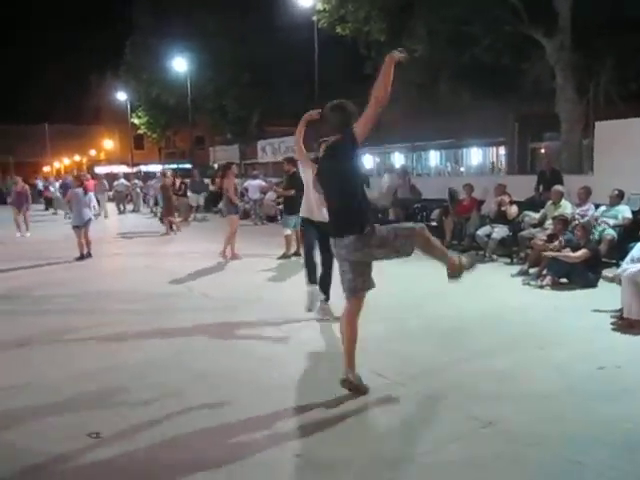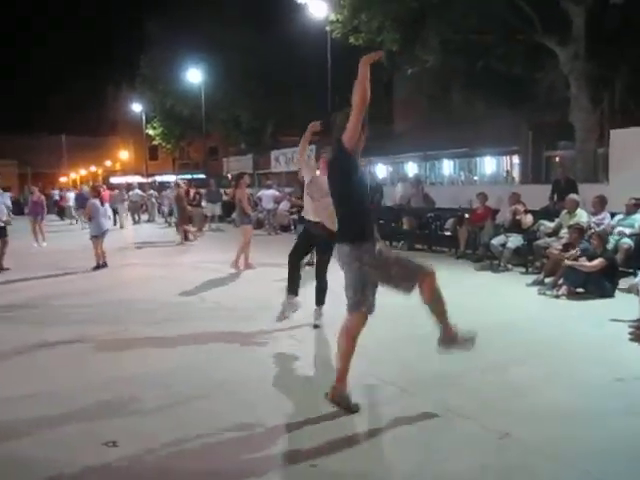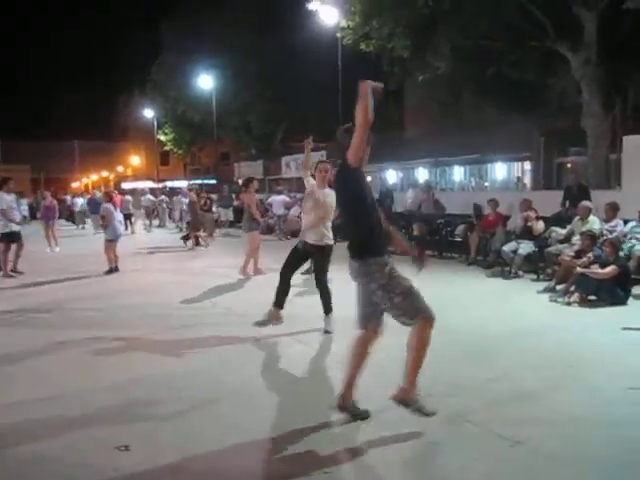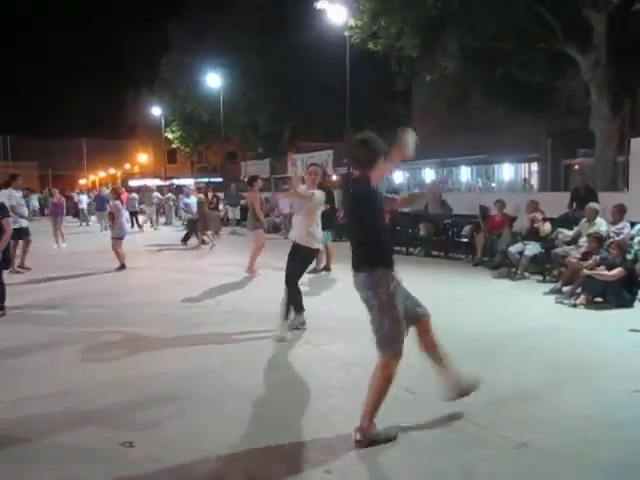
dt=0.2s
person 1, frame 1
left shoulder: (323, 162)
right shoulder: (346, 148)
right elbow: (378, 101)
right wrist: (390, 61)
left hip: (340, 240)
right hip: (362, 236)
left knee: (352, 304)
right knee: (418, 232)
left ankle: (350, 372)
right ankle: (455, 264)
person 1, frame 2
left shoulder: (344, 165)
right shoulder: (341, 158)
right elbow: (359, 105)
right wrist: (364, 64)
left hip: (353, 249)
right hip: (361, 250)
left knee: (355, 318)
right knee: (426, 275)
left ankle: (338, 389)
right ankle: (448, 333)
person 1, frame 3
left shoulder: (355, 181)
right shoulder: (347, 174)
left elbow: (379, 223)
right elbow: (363, 126)
left wrist: (406, 245)
right wrist: (364, 91)
left hip: (369, 263)
right hip: (373, 264)
left knee: (369, 331)
right knee: (423, 319)
left ankle: (346, 396)
right ankle: (408, 390)
person 1, frame 4
left shoulder: (360, 189)
right shoulder: (363, 185)
left elbow: (389, 207)
right elbow: (402, 154)
right wrist: (408, 137)
left hip: (378, 274)
right hip: (376, 278)
left knee: (422, 318)
right knee: (391, 353)
left ankle: (452, 380)
right ankle: (364, 429)
person 2, frame 1
right shoulder: (308, 169)
right elbow: (298, 144)
right wrist: (304, 120)
left hip: (328, 223)
right hip: (309, 220)
left knee: (328, 264)
right knee: (309, 252)
left ankle: (324, 304)
right ankle: (313, 289)
person 2, frame 2
right shoulder: (310, 174)
right elbow: (301, 152)
right wrist: (309, 131)
left hip: (328, 229)
right hip: (310, 226)
left knee: (321, 271)
right knee: (294, 257)
left ankle: (318, 311)
right ankle: (291, 299)
person 2, frame 3
left shoulder: (330, 195)
right shoulder: (311, 186)
left elbow: (322, 217)
right elbow: (305, 168)
left wrist: (306, 230)
right wrist: (308, 151)
left hip: (322, 244)
right hip: (305, 241)
left knee: (321, 282)
right knee: (285, 272)
left ankle: (328, 317)
right ankle: (275, 313)
person 2, frame 4
left shoulder: (318, 195)
right shoulder: (302, 190)
left elbow: (298, 194)
right elbow: (295, 189)
left wrist: (291, 192)
left hip: (309, 244)
right hip: (298, 242)
left knee: (291, 282)
right knee: (290, 281)
left ankle: (285, 323)
right ankle: (299, 317)
